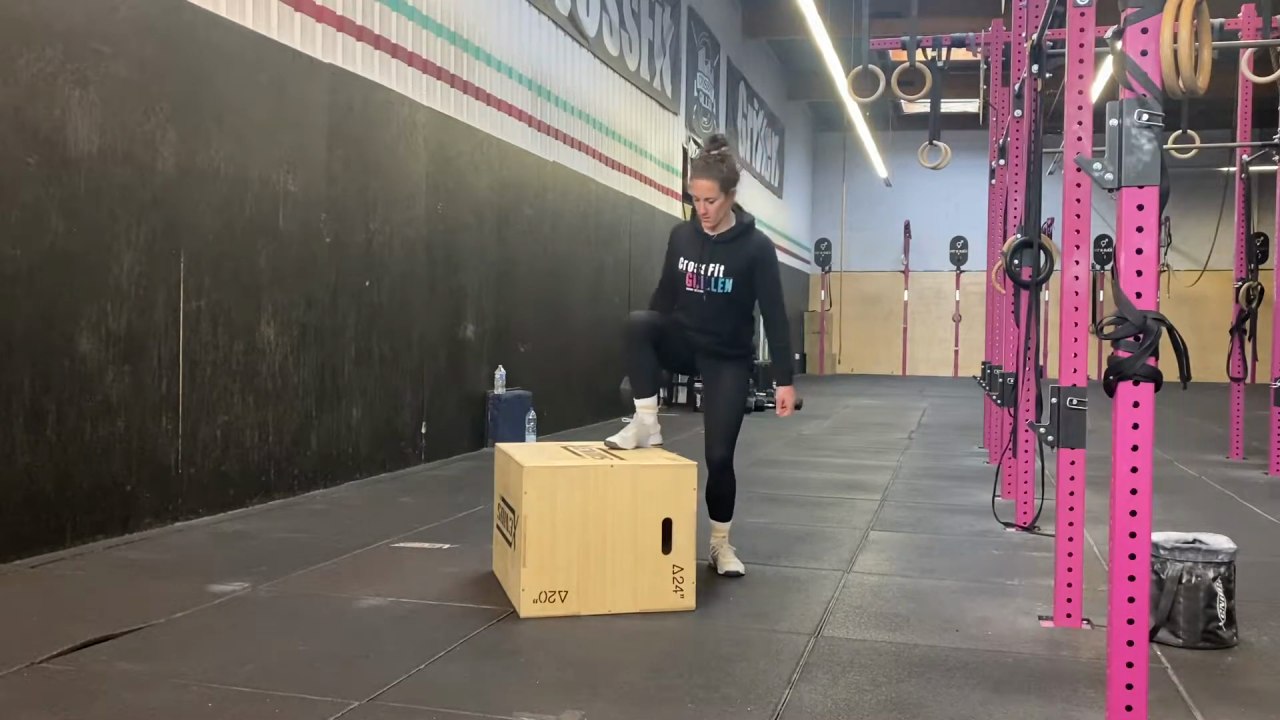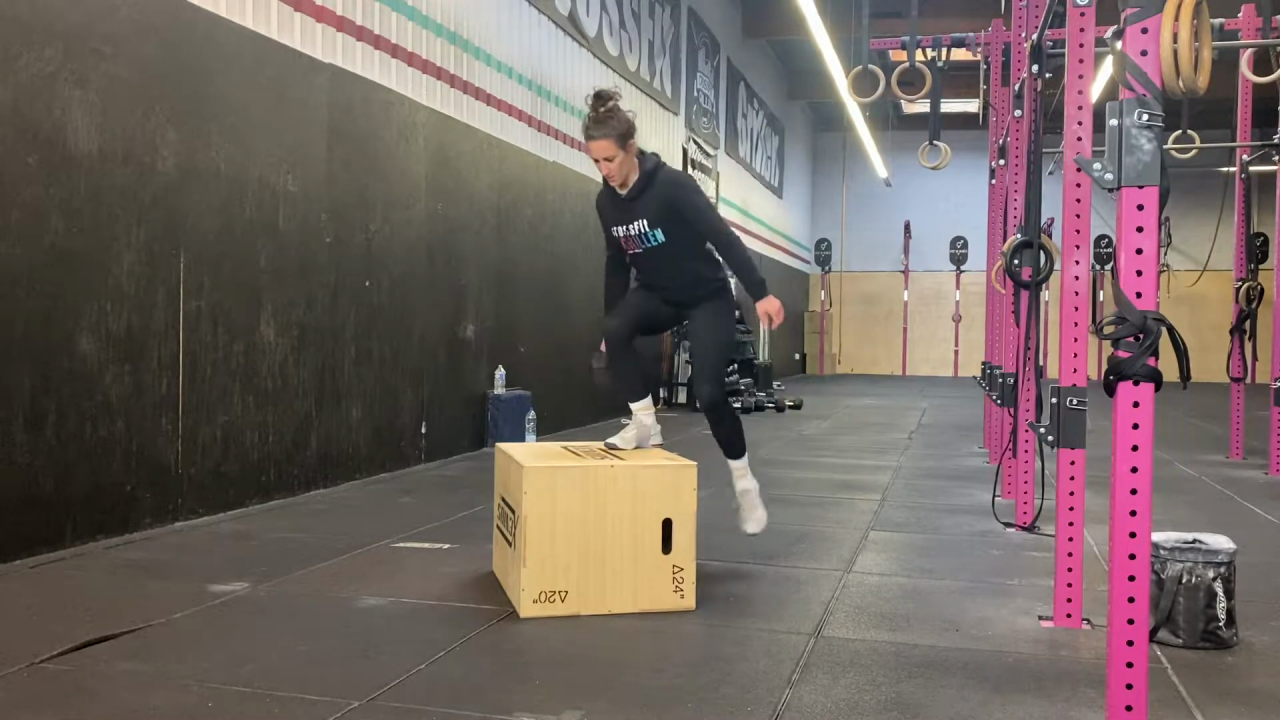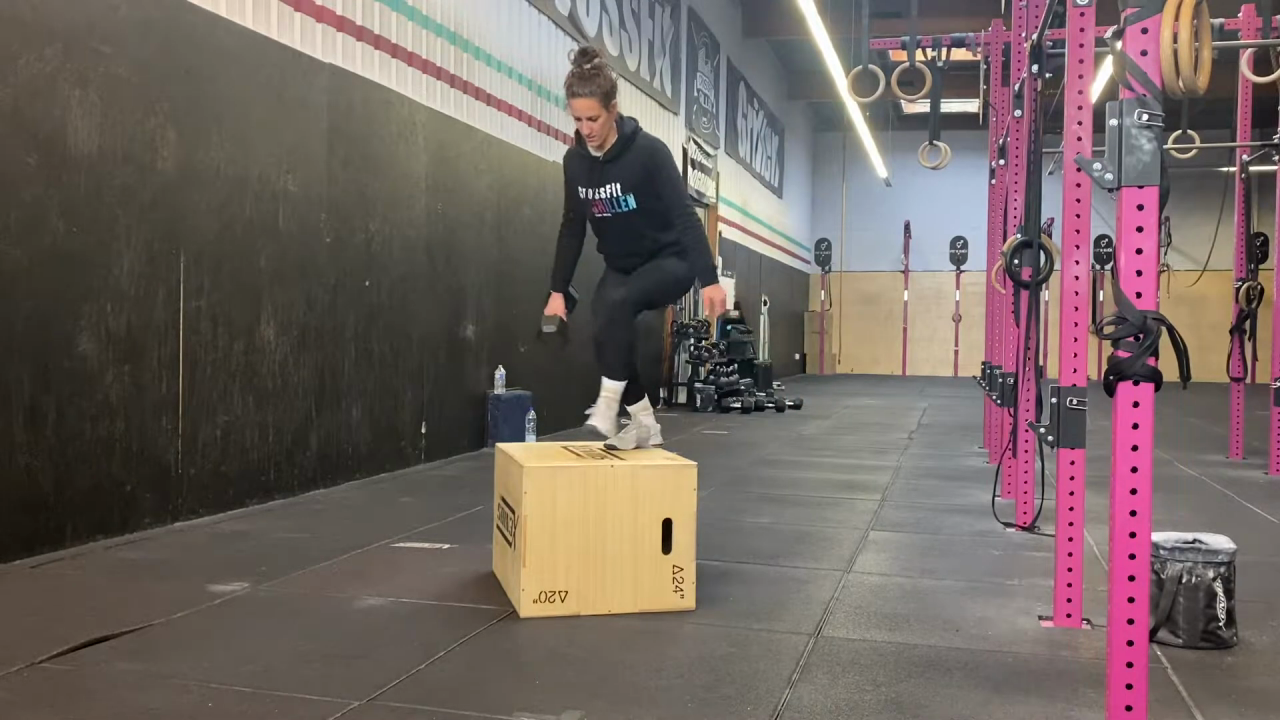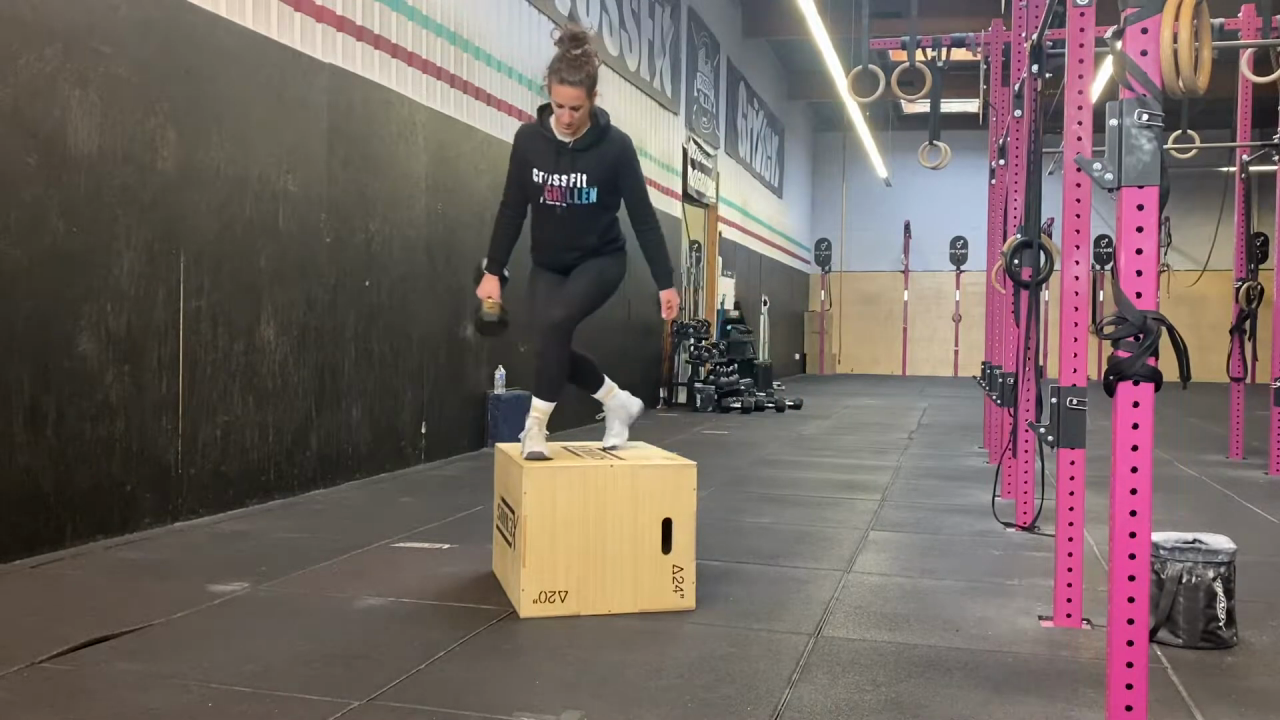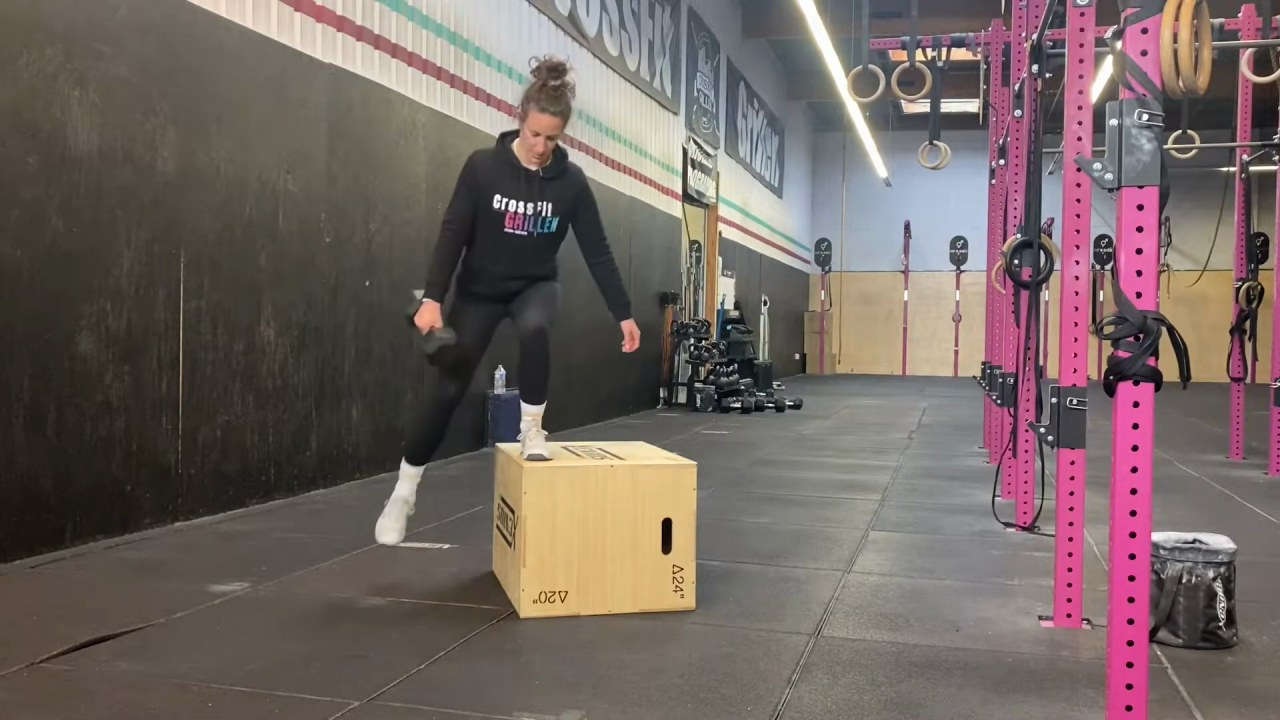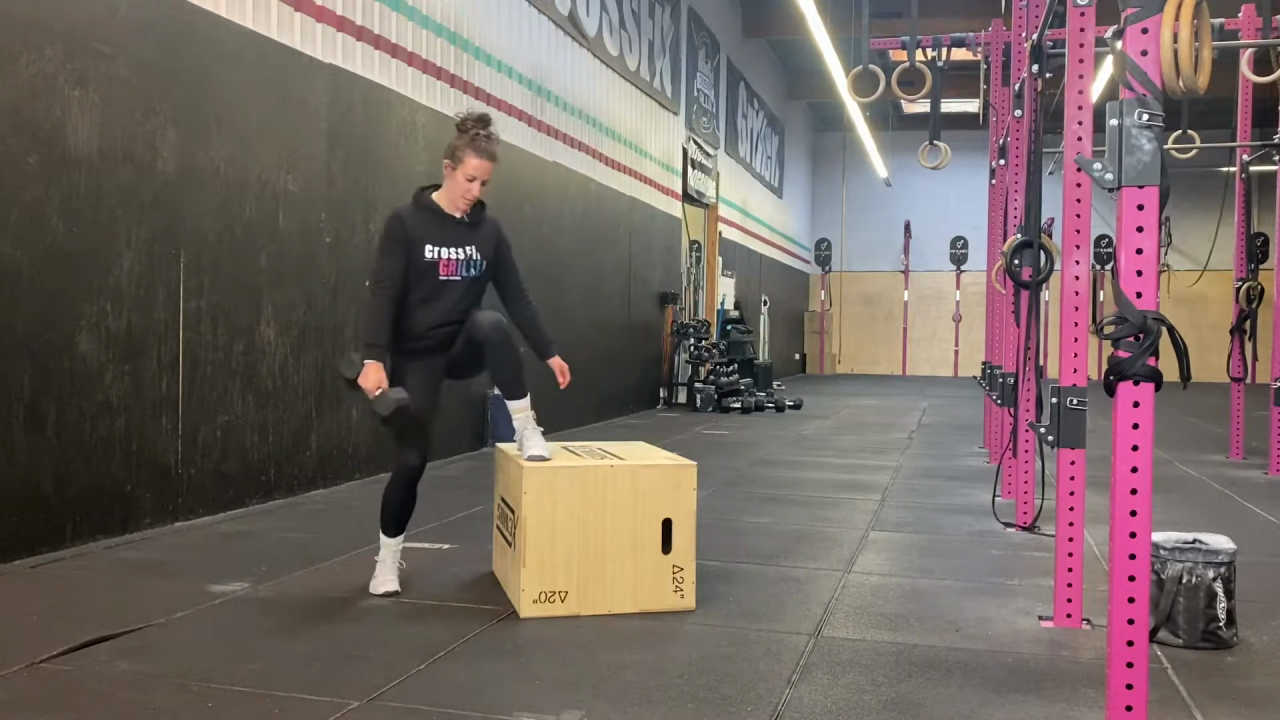
dt=0.4s
person 1, frame 1
left shoulder: (755, 246)
right shoulder: (681, 235)
left elbow: (774, 314)
right elbow: (665, 294)
left wrist: (785, 378)
right wrist: (646, 354)
left hip: (729, 358)
right hip: (683, 344)
left knee: (719, 455)
right knee: (638, 321)
left ankle: (721, 543)
right ankle: (646, 424)
person 1, frame 2
left shoulder: (671, 185)
right shoulder: (606, 200)
left elbow: (722, 236)
right elbow: (616, 266)
left wrist: (760, 294)
right wrist: (610, 324)
left hip: (708, 298)
right hip: (656, 293)
left knee: (709, 393)
right knee: (616, 330)
left ankle: (743, 481)
right ankle: (644, 422)
person 1, frame 3
left shoulder: (648, 152)
right shoulder: (575, 160)
left elbow: (684, 215)
right elbow: (572, 228)
left wrist: (709, 279)
right wrist: (557, 290)
left hip: (668, 261)
right hip: (619, 267)
left knee: (617, 304)
right knee: (605, 334)
left ankle: (607, 406)
right ankle: (644, 423)
person 1, frame 4
left shoulder: (615, 146)
right shoulder: (529, 139)
left elbow: (642, 216)
right elbow: (512, 208)
left wrist: (665, 282)
right wrist: (493, 271)
left hip: (600, 259)
right hip: (548, 263)
left knee: (558, 322)
right knee: (548, 342)
left ankle: (536, 427)
right ankle: (618, 402)
person 1, frame 5
left shoulder: (570, 181)
right shoulder: (482, 167)
left elbow: (596, 249)
right elbow: (453, 235)
left wrist: (622, 313)
right wrist: (432, 298)
left hip: (533, 288)
right hip: (479, 292)
left knee: (534, 330)
right knee: (449, 389)
left ankle: (532, 428)
right ankle: (405, 491)
person 1, frame 6
left shoulder: (488, 229)
right shoulder: (406, 222)
left elbow: (516, 296)
right elbow: (384, 294)
left wrist: (548, 352)
right wrist: (374, 360)
left hip: (464, 347)
right hip: (415, 354)
left knee: (492, 323)
right knee: (410, 460)
left ankle: (525, 428)
right ankle: (388, 557)
